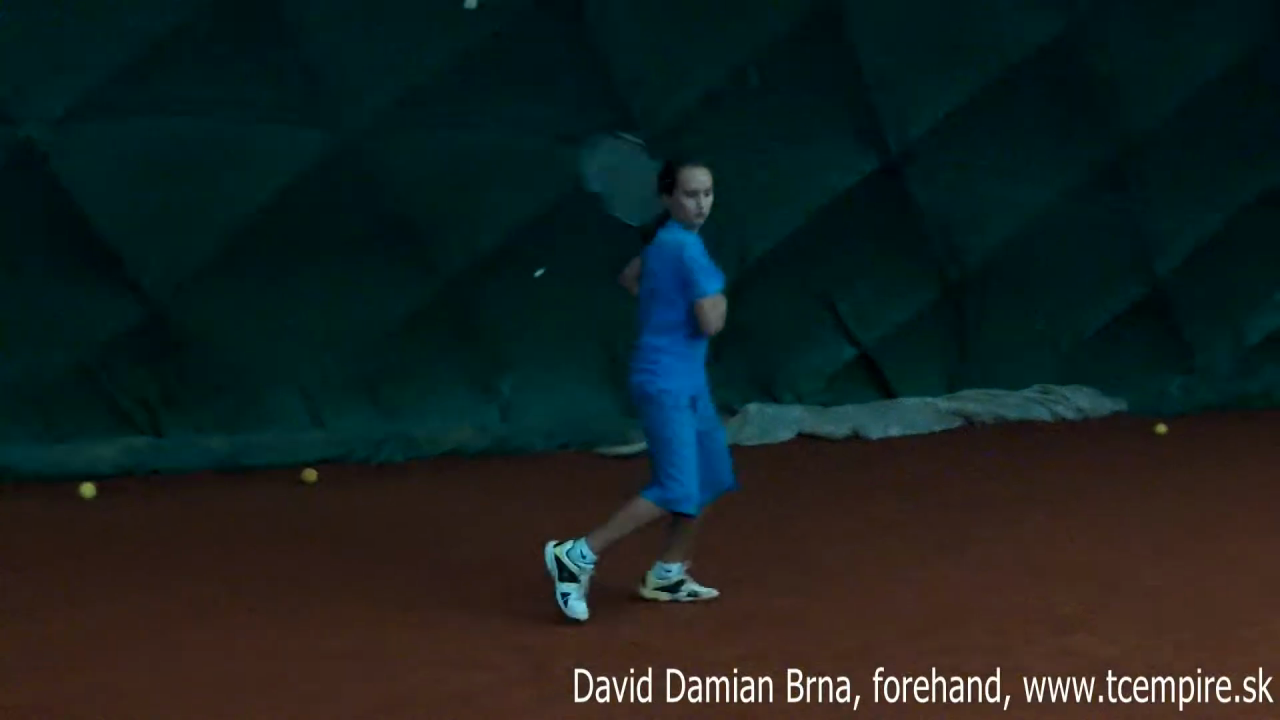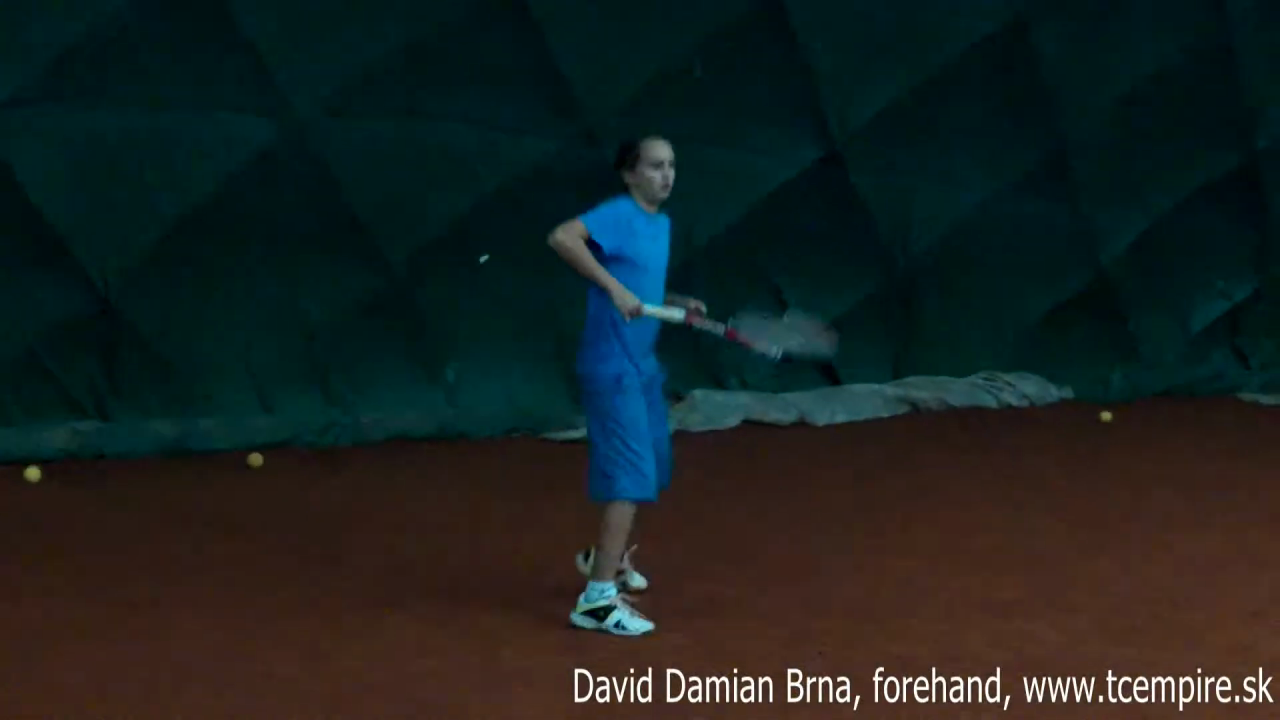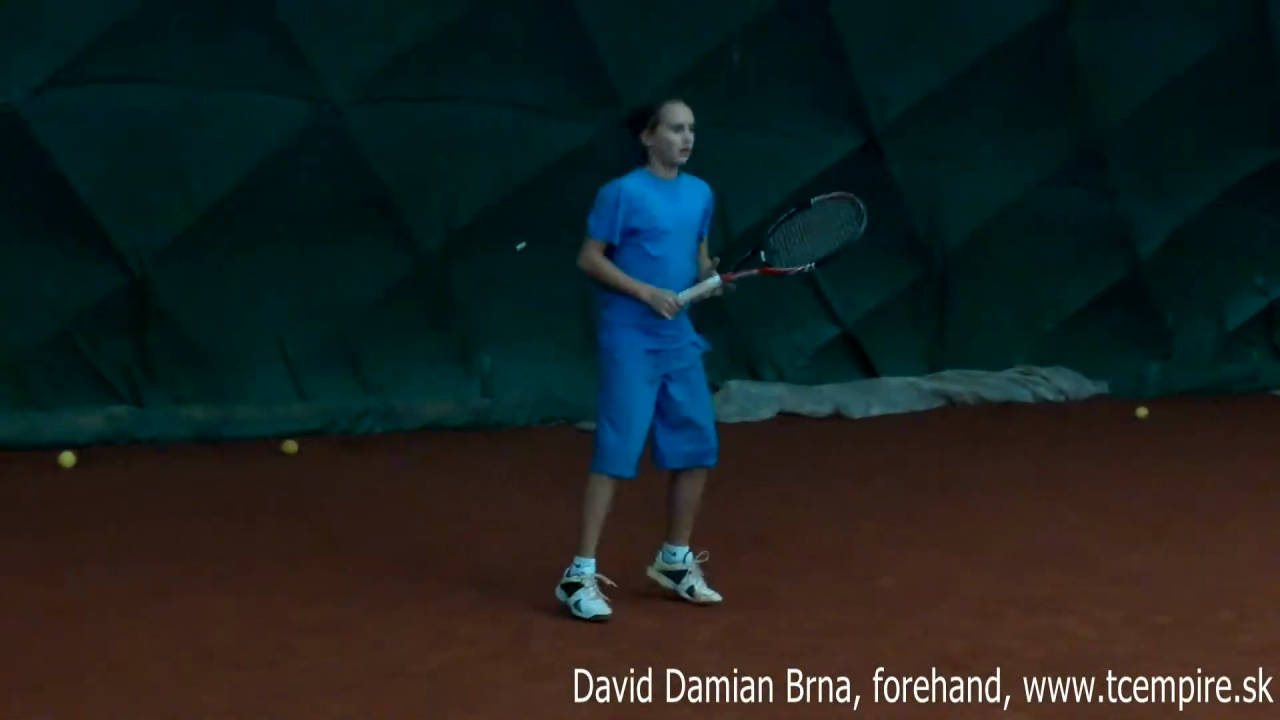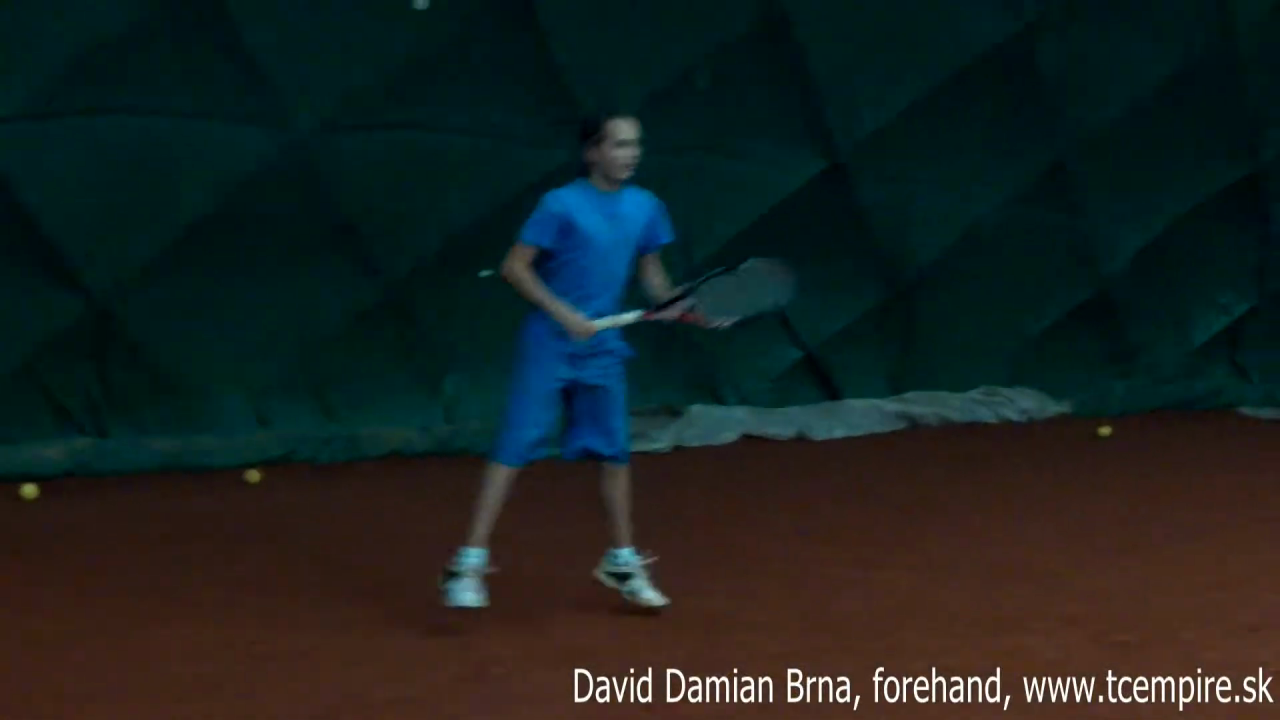
dt=0.4s
person 1, frame 1
left shoulder: (665, 241)
right shoulder: (687, 248)
left elbow: (629, 278)
right elbow: (712, 322)
right wrist: (714, 306)
left hip: (688, 384)
right hip: (664, 384)
left knee: (711, 477)
right knee: (674, 491)
left ankle: (668, 574)
right ankle: (576, 556)
person 1, frame 2
left shoulder: (659, 224)
right shoulder: (618, 215)
right elbow: (561, 238)
left wrist: (679, 304)
right wrist: (615, 290)
left hip: (643, 366)
right hip: (610, 367)
left knee: (652, 470)
right knee: (627, 478)
left ankle: (601, 555)
right ankle: (599, 598)
person 1, frame 3
left shoulder: (700, 193)
right shoulder: (622, 191)
right elbow: (588, 258)
left wrist: (710, 276)
right wrist: (646, 291)
left hip: (679, 339)
right hip: (627, 339)
left knee: (698, 448)
right knee: (617, 452)
left ankle: (674, 561)
right ankle: (582, 573)
person 1, frame 4
left shoulder: (646, 208)
right shoulder: (561, 205)
left elbow: (649, 267)
right elbow: (514, 267)
left wrist: (669, 299)
right wrist: (564, 315)
left hip: (604, 344)
right hip: (549, 341)
left knee: (611, 450)
right knee: (515, 445)
left ankle: (620, 562)
right ankle: (470, 560)
